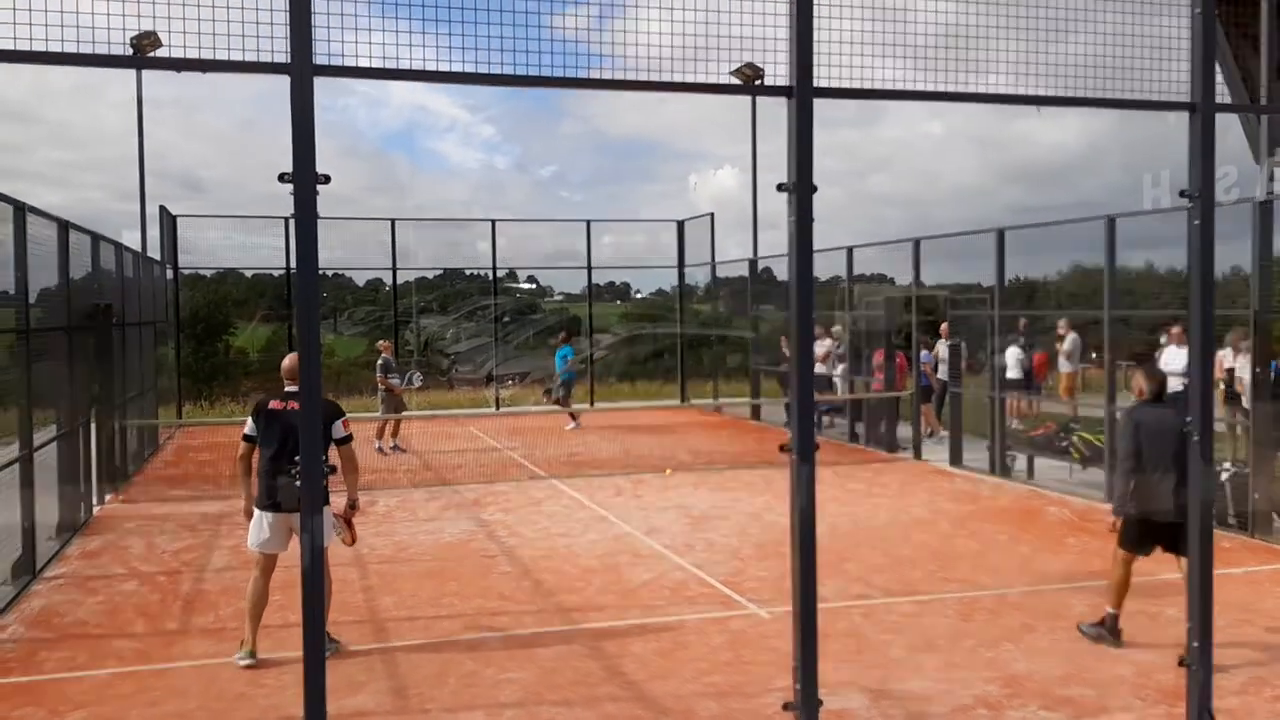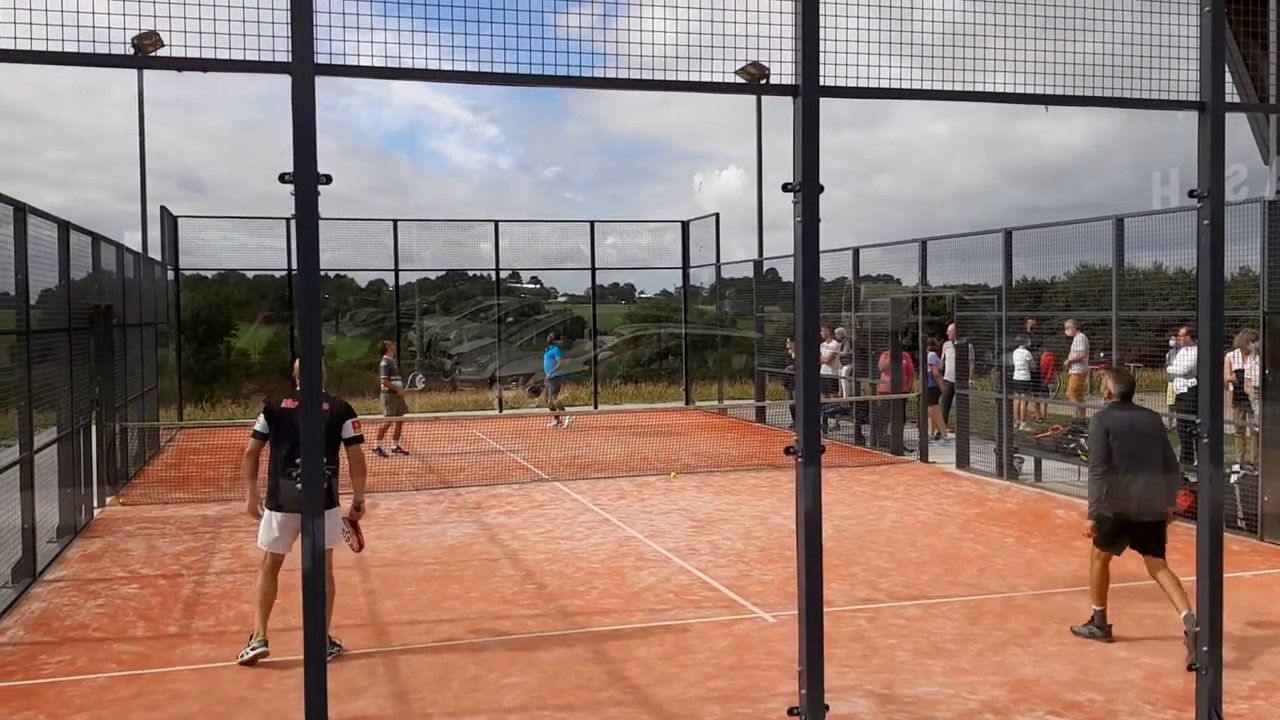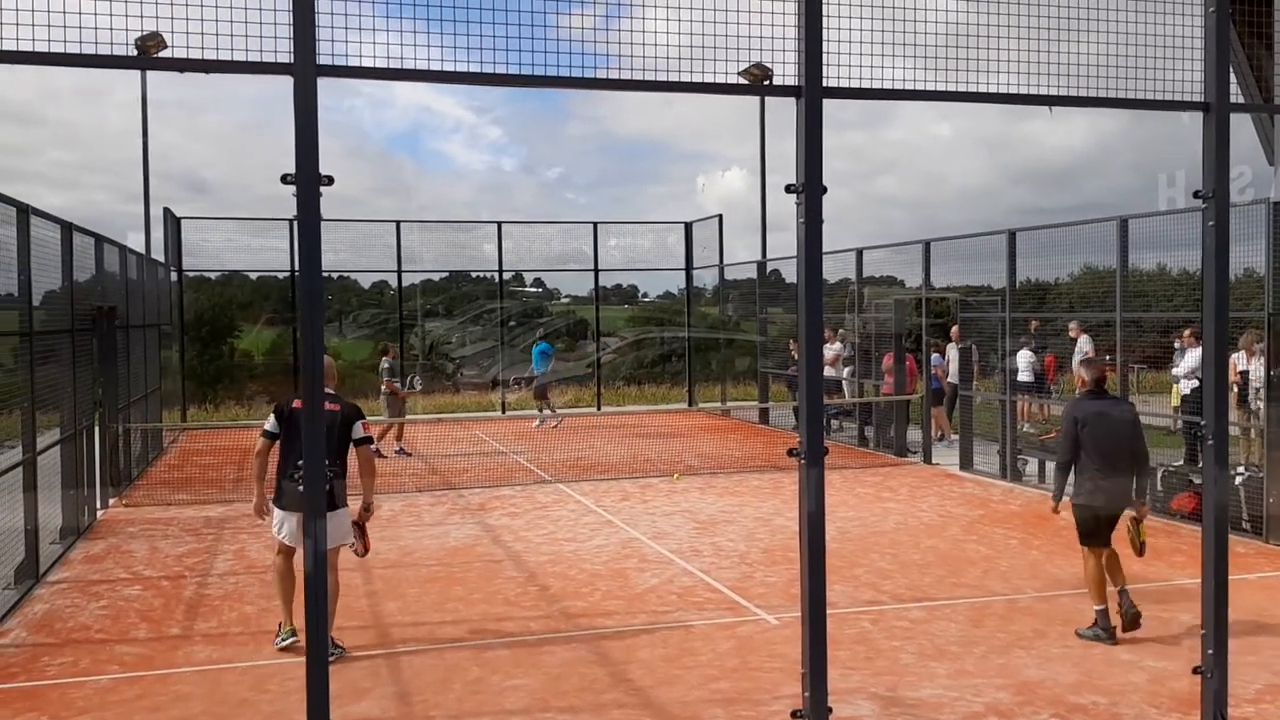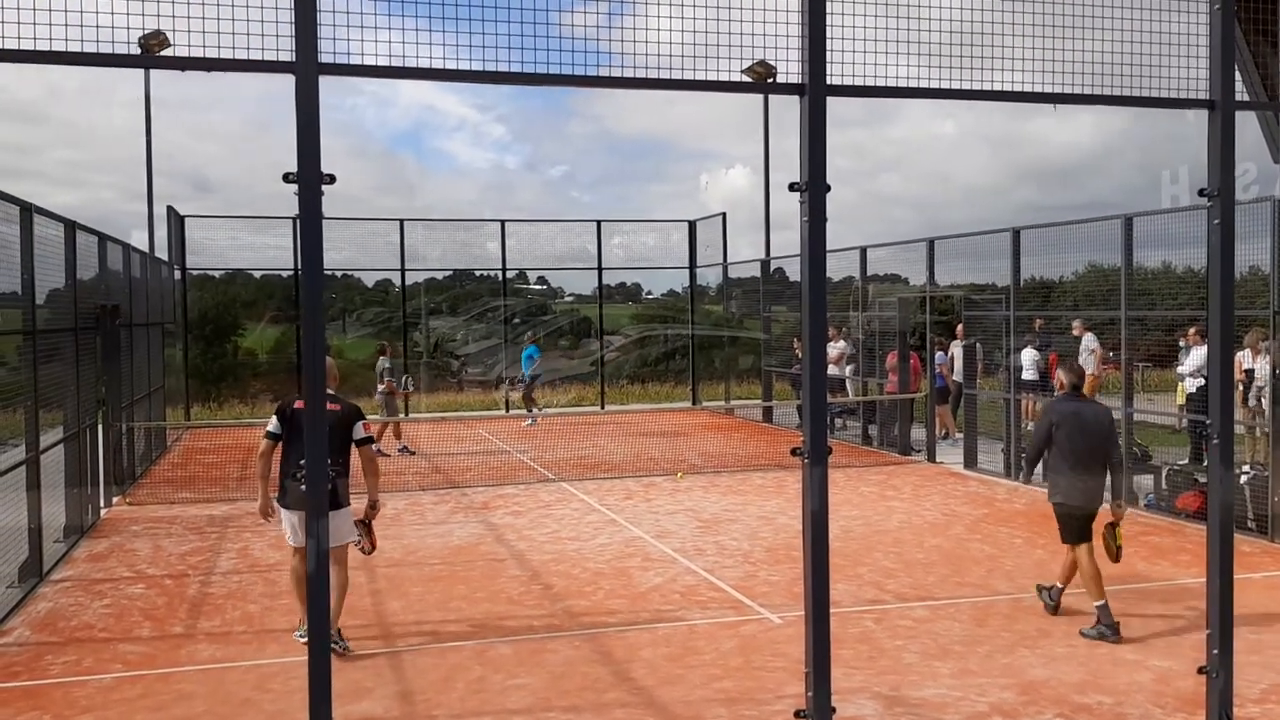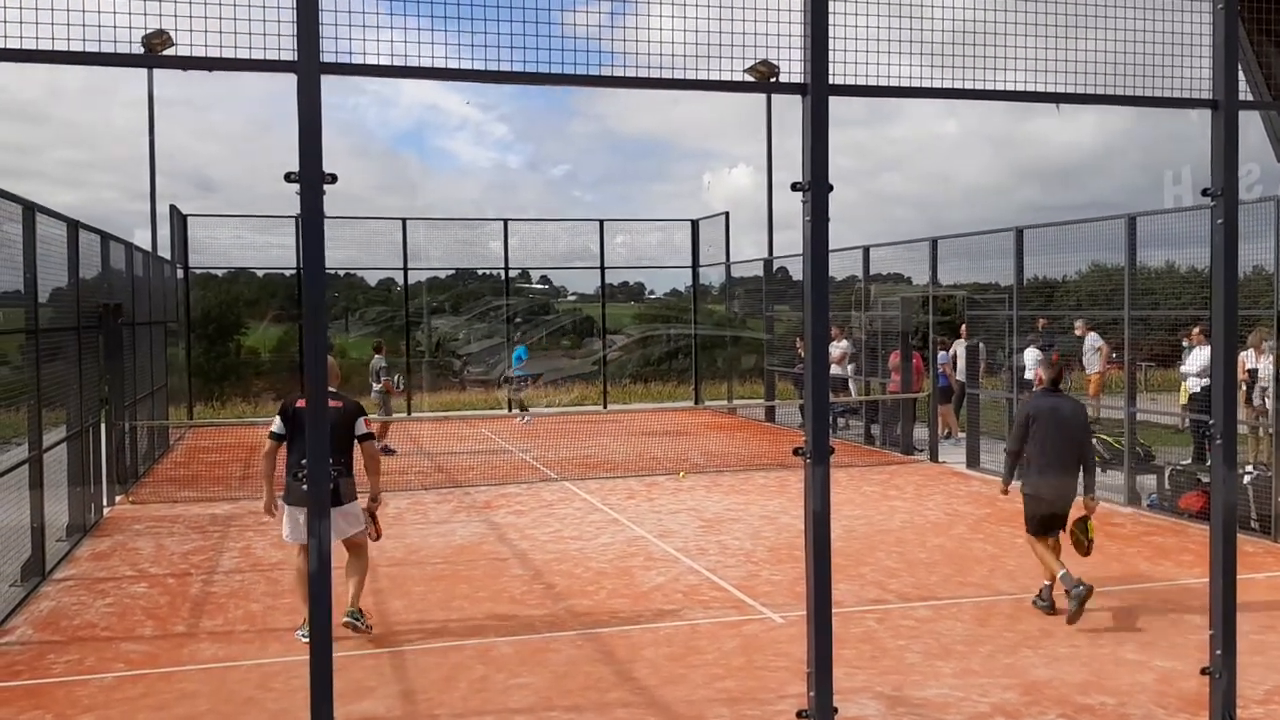
dt=0.2s
person 1, frame 1
left shoulder: (262, 407)
right shoulder: (329, 410)
left elbow: (243, 456)
right elbow: (348, 459)
left wrist: (247, 497)
right wrist: (352, 497)
left hip: (270, 501)
left knee: (261, 571)
right knee: (318, 568)
left ankle: (249, 645)
right ankle: (320, 638)
person 1, frame 2
left shoulder: (274, 407)
right shoulder: (341, 409)
left elbow: (251, 452)
right elbow: (356, 458)
left wrist: (252, 494)
right wrist: (359, 498)
left hip: (279, 501)
right hip: (321, 501)
left knee: (268, 568)
right knee: (322, 569)
left ankle: (259, 637)
right ankle: (322, 641)
person 1, frame 3
left shoulder: (285, 407)
right shoulder: (350, 411)
left elbow: (260, 452)
right elbow: (366, 459)
left wrist: (258, 493)
right wrist: (367, 501)
left hip: (288, 498)
right hip: (329, 501)
left knee: (283, 556)
right knee: (328, 568)
left ankle: (286, 627)
right ankle: (325, 641)
person 1, frame 4
left shoulder: (287, 407)
right shoulder: (350, 411)
left elbow: (264, 452)
right elbow: (368, 458)
left wrist: (263, 494)
right wrist: (373, 498)
left hip: (293, 497)
right hip: (333, 499)
left knee: (299, 556)
right knee: (337, 564)
left ankle: (306, 624)
right ankle: (331, 630)
person 1, frame 5
left shoulder: (290, 406)
right shoulder: (352, 408)
left elbow: (268, 452)
right elbow: (370, 454)
left wrist: (268, 493)
right wrist: (375, 492)
left hip: (298, 494)
right hip: (339, 495)
left knee: (304, 554)
right knee: (358, 550)
left ankle: (311, 623)
right ankle: (353, 609)
person 2, frame 1
left shoulder: (1133, 416)
right shoulder: (1181, 418)
left elbow: (1127, 466)
right elbow: (1189, 467)
left wrist: (1117, 509)
left hip: (1147, 506)
right hip: (1182, 508)
left knee: (1122, 559)
left ankle: (1108, 626)
person 2, frame 2
left shoulder: (1103, 419)
right shoulder: (1153, 419)
left elbow: (1099, 471)
right elbow: (1170, 465)
left wrist: (1092, 513)
right wrist: (1169, 504)
left hip: (1119, 506)
right hip: (1152, 507)
left knee: (1100, 558)
right knee: (1158, 567)
left ankle: (1099, 623)
right ankle: (1193, 627)
person 2, frame 3
left shoulder: (1075, 409)
right shoulder: (1127, 408)
left elbow: (1064, 457)
right elbow: (1142, 457)
left wrist: (1056, 496)
right wrist: (1140, 497)
left hip: (1090, 495)
right hip: (1118, 495)
left knee: (1091, 555)
right knee: (1104, 548)
left ankle: (1102, 625)
right ankle: (1126, 605)
person 2, frame 4
left shoulder: (1053, 410)
right shoulder: (1102, 412)
left elbow: (1035, 450)
right elbow: (1115, 460)
left wrist: (1027, 475)
right wrist: (1117, 499)
left hip: (1066, 492)
right hip: (1093, 492)
left knee: (1083, 552)
right knee: (1076, 545)
left ankle: (1106, 622)
right ankle: (1054, 596)
person 2, frame 5
left shoulder: (1030, 405)
right shoulder: (1077, 408)
left elbow: (1015, 447)
right elbow: (1087, 454)
left wrist: (1006, 479)
right wrist: (1089, 493)
left hip: (1037, 485)
right hip: (1067, 487)
left knee: (1038, 541)
right knee: (1052, 538)
left ankle: (1076, 587)
right ankle: (1046, 596)
